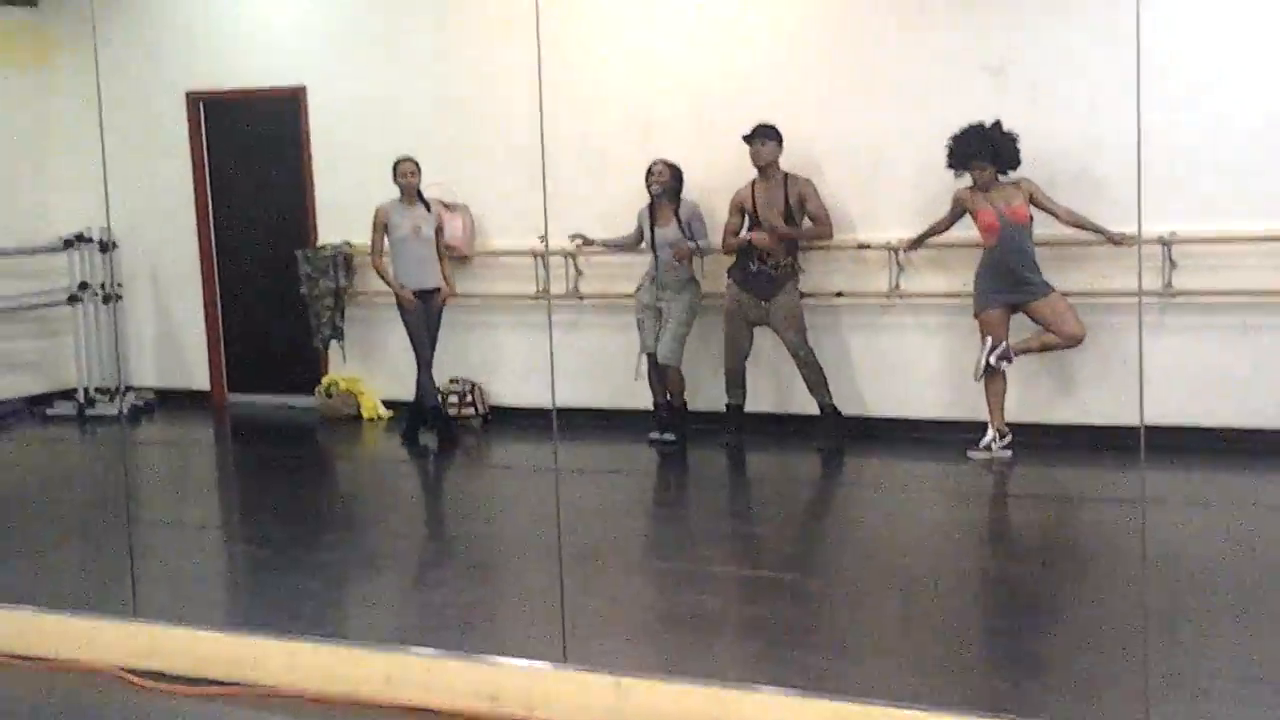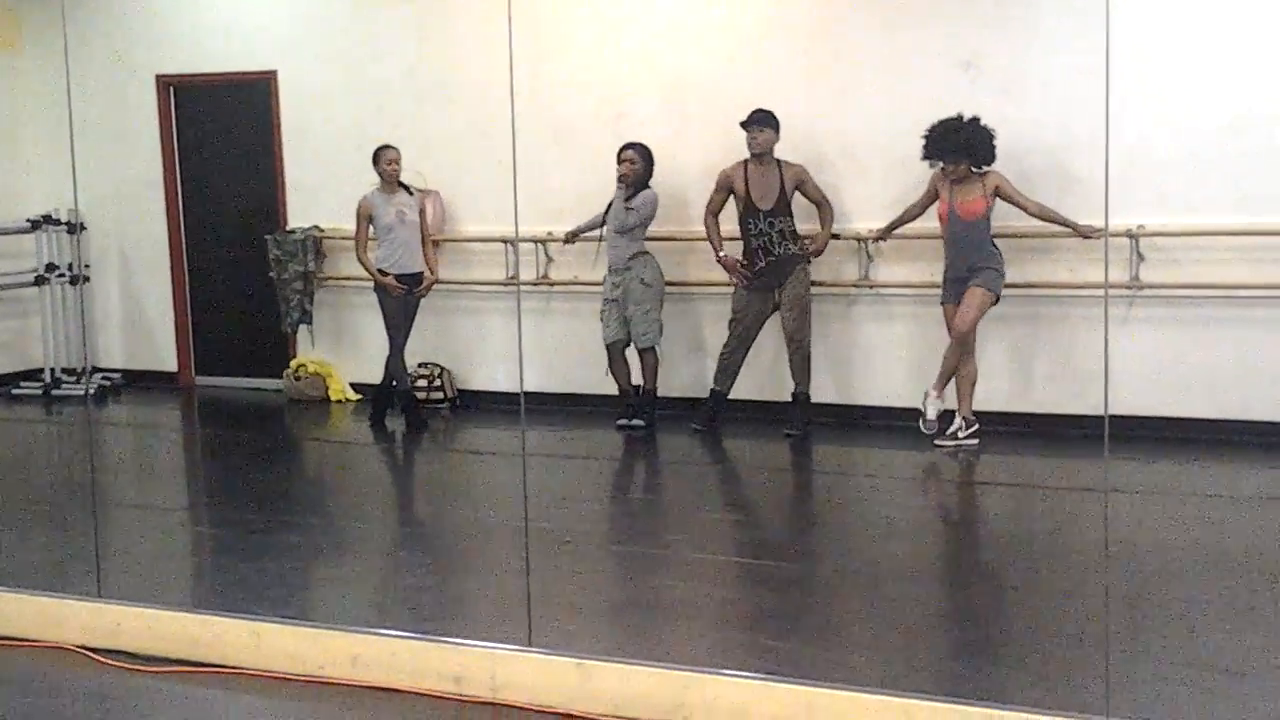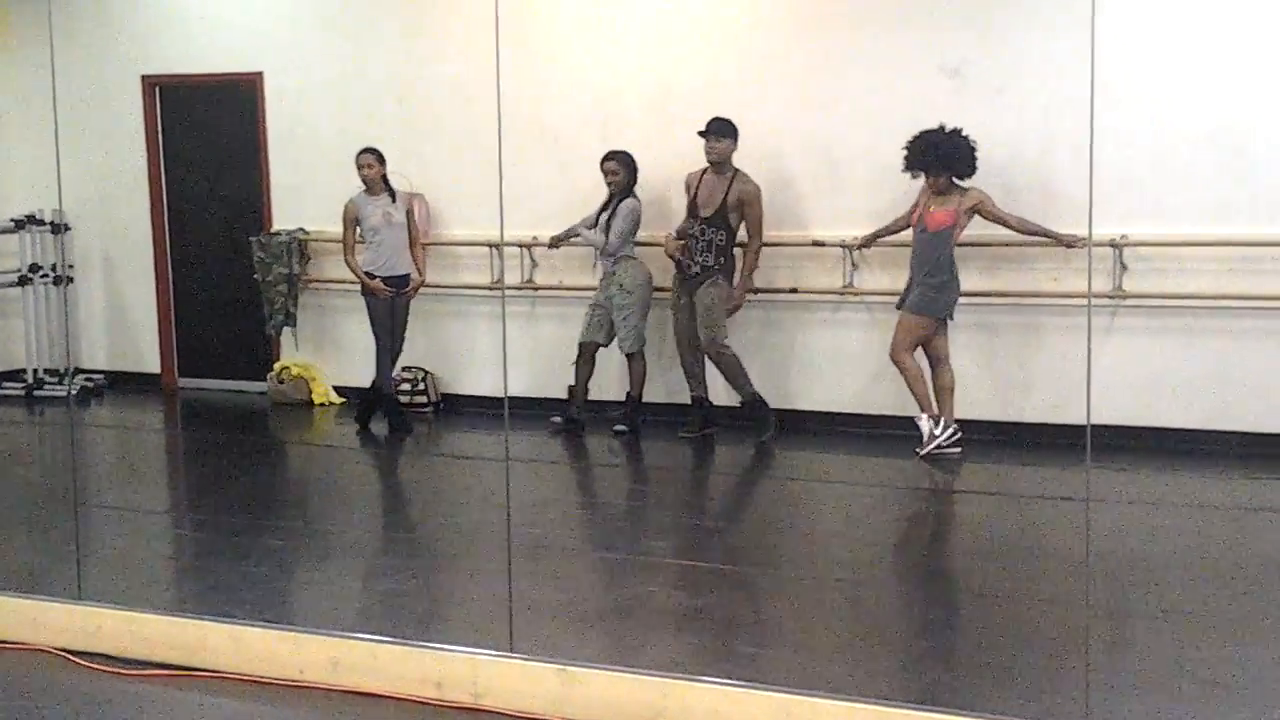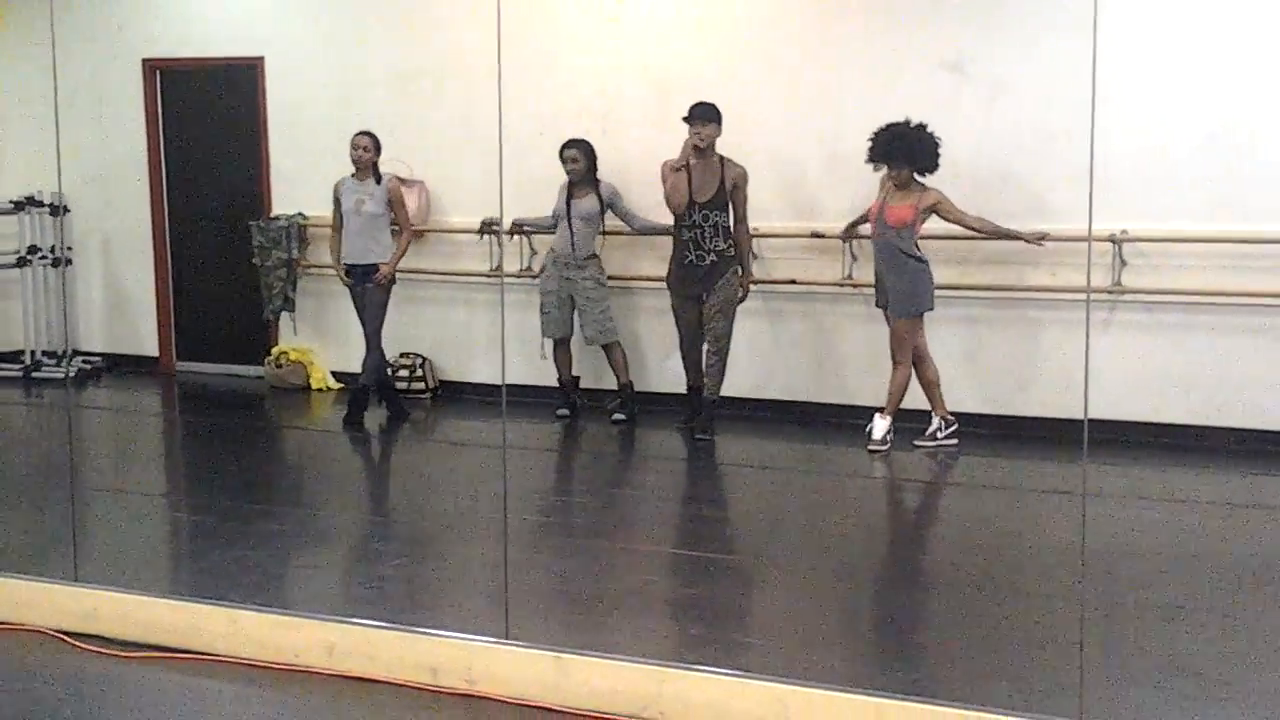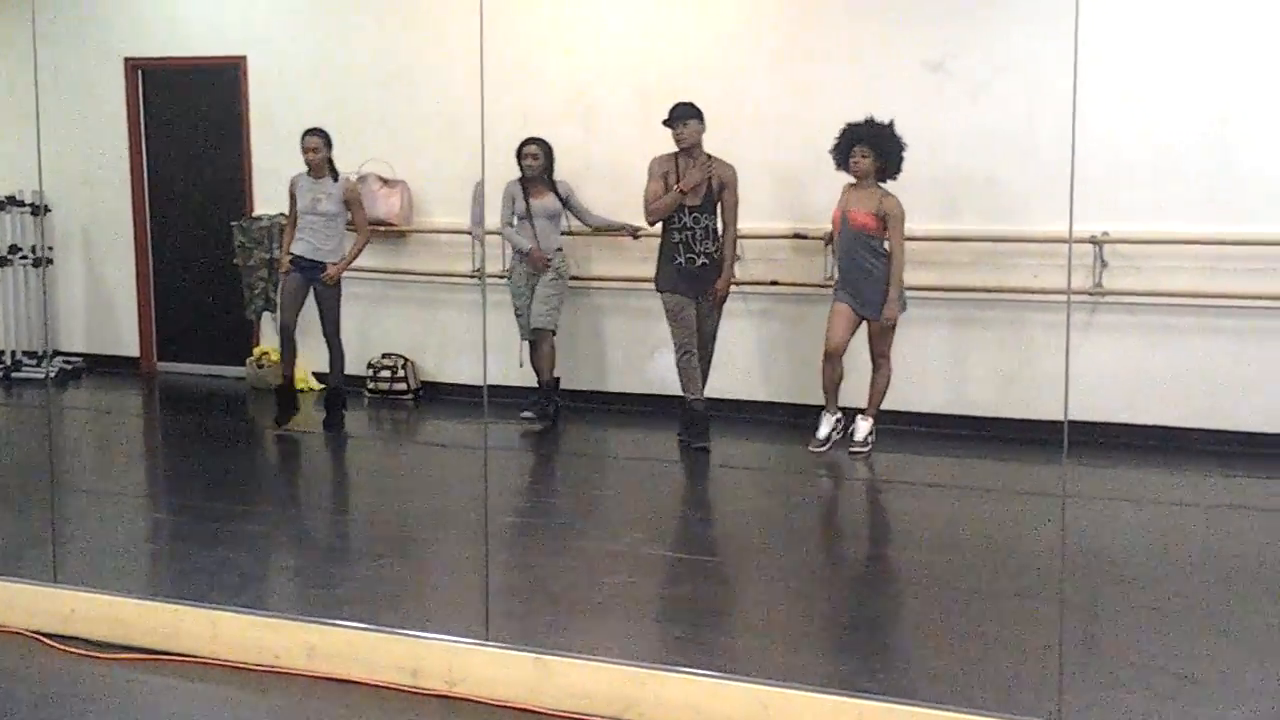
dt=1s
person 1, frame 1
left shoulder: (1023, 188)
right shoulder: (966, 197)
left elbow: (1063, 214)
right elbow: (945, 223)
left wrist: (1106, 233)
right wrist: (918, 241)
left hip: (1029, 280)
right hip: (993, 284)
left knee: (1074, 333)
right knee: (993, 362)
left ankle: (1009, 351)
right ankle: (998, 434)
person 1, frame 2
left shoulder: (990, 181)
right shoulder: (940, 180)
left elbow: (1030, 207)
right elbow: (918, 208)
left wrist: (1075, 227)
right wrist: (887, 229)
left hip: (985, 268)
right hip: (954, 273)
left knee: (961, 328)
right knee: (963, 346)
left ankle: (935, 394)
right ankle: (965, 422)
person 1, frame 3
left shoulder: (970, 198)
right shoulder: (927, 192)
left elbow: (1010, 221)
right elbow: (907, 219)
left wrist: (1057, 236)
right wrist: (872, 237)
left hip: (937, 286)
right hip: (921, 284)
left knee: (900, 351)
right knee: (938, 359)
left ankle: (932, 421)
right ankle: (947, 429)
person 1, frame 4
left shoulder: (928, 197)
right shoulder: (885, 184)
left elbow: (970, 222)
left wrist: (1019, 235)
right wrist: (853, 226)
left hip: (909, 281)
right hip: (887, 281)
left knee: (902, 357)
right knee: (918, 354)
left ankle: (884, 422)
right ankle: (943, 422)
person 1, frame 5
left shoulder: (888, 203)
right shoulder: (847, 192)
left elbow: (897, 254)
left wrist: (893, 300)
right wrist: (835, 235)
left hip: (879, 288)
right hip: (848, 287)
left knee: (880, 359)
right knee: (832, 349)
left ankle: (866, 423)
right ankle: (831, 416)
person 2, frame 1
left shoulder: (800, 187)
right shoulder: (742, 196)
left elbow: (826, 230)
right elbow: (727, 244)
left wrist: (786, 231)
right wrist: (752, 238)
left hip: (781, 284)
right hip: (742, 284)
left knee: (800, 350)
right knee: (735, 354)
left ankle: (829, 414)
right ankle: (735, 416)
person 2, frame 2
left shoulder: (794, 173)
right shoulder: (731, 176)
left elbow: (823, 204)
right elbow: (710, 215)
left wrist: (825, 236)
right wrist: (721, 255)
left hip: (793, 267)
right hip: (752, 270)
left knee: (797, 336)
right knee: (737, 339)
left ankle: (800, 405)
right ankle: (715, 402)
person 2, frame 3
left shoulder: (745, 188)
right shoulder: (693, 180)
left elbow: (755, 239)
left wrist: (743, 286)
right wrist: (673, 236)
left hip: (716, 275)
right hip: (685, 274)
left knee: (711, 342)
right knee: (686, 346)
left ankle: (756, 405)
right ankle: (701, 411)
person 2, frame 4
left shoulder: (735, 172)
right shoulder: (672, 167)
left elbow: (740, 224)
right elbow: (677, 206)
left wrist: (746, 270)
right wrist: (683, 161)
left hip: (722, 267)
right hip: (684, 265)
left knee: (717, 340)
right knee: (689, 339)
left ankle: (708, 409)
right ankle: (695, 398)
person 2, frame 5
left shoulder: (723, 172)
right shoulder: (661, 166)
left elbow: (729, 226)
right elbow: (652, 214)
left wrist: (727, 272)
right wrist: (686, 185)
left hip: (710, 268)
right hip: (674, 268)
left knee: (704, 344)
right knee: (685, 344)
left ankle: (691, 414)
right ankle: (697, 418)
person 3, frame 1
left shoulder: (432, 211)
right shoulder: (386, 212)
right elbow: (376, 258)
left wrist: (449, 284)
right wrist: (397, 289)
left hip: (434, 292)
right hip: (409, 293)
left knee: (426, 360)
right knee: (424, 360)
left ankle: (413, 424)
right ankle: (440, 422)
person 3, frame 2
left shoulder: (416, 198)
right shoulder: (369, 203)
left elbow: (426, 241)
right elbow: (361, 250)
left wrist: (433, 273)
right wrist: (380, 278)
left hip: (415, 278)
right hip: (389, 280)
left knee: (399, 344)
right knee: (397, 343)
left ankle: (381, 403)
right ankle: (410, 407)
person 3, frame 3
left shoulder: (404, 200)
right shoulder: (354, 206)
left elbow: (415, 242)
right elbow: (349, 253)
left wrist: (420, 274)
right wrist: (366, 281)
left hip: (402, 280)
right hip: (376, 282)
left knee: (395, 346)
right knee: (385, 345)
left ankle: (371, 399)
right ankle: (393, 410)
person 3, frame 4
left shoulder: (388, 187)
right shoulder: (341, 187)
left elbow: (406, 232)
right elbow: (336, 231)
left wrist: (391, 265)
right wrist: (337, 263)
left hip: (378, 271)
right hip: (353, 270)
left knee: (372, 336)
right knee: (371, 337)
left ankle: (358, 402)
right ankle: (392, 400)
person 3, frame 5
left shoulder: (345, 187)
right shoulder: (296, 183)
left elbow: (363, 233)
left wrist: (341, 266)
right wrist: (284, 255)
left hip: (326, 268)
right hip: (298, 262)
left knee: (331, 336)
right knee: (286, 326)
left ankle: (335, 405)
right ankle: (287, 392)
person 4, frame 1
left shoulder: (688, 209)
right shoulder: (645, 213)
left elbow: (706, 245)
right elbow: (633, 241)
left wrist: (690, 248)
right wrist: (595, 242)
left hip: (681, 292)
right hip: (651, 289)
left knee: (667, 358)
right knee: (652, 357)
left ankle: (678, 420)
right ankle: (662, 417)
person 4, frame 2
left shoulder: (648, 196)
right shoulder: (626, 193)
left elbow: (619, 223)
right elbow: (606, 217)
left wrist: (621, 187)
right wrist: (578, 230)
left hip: (639, 272)
right hip: (615, 275)
left knee: (644, 343)
right knee: (613, 344)
left ankle: (647, 406)
right ankle: (629, 403)
person 4, frame 3
left shoulder: (630, 205)
right shoulder: (613, 200)
left elbow: (609, 245)
right elbow: (593, 220)
left wrist: (581, 233)
right wrist: (563, 234)
left hip: (628, 277)
right hip: (609, 279)
left knee: (632, 347)
right knee: (586, 344)
left ankle: (632, 411)
right ankle: (575, 409)
person 4, frame 4
left shoulder: (605, 190)
right shoulder: (564, 189)
left elbow: (634, 222)
left wrist: (668, 228)
right wrist: (523, 222)
left hip: (587, 270)
right hip: (554, 267)
left knee: (605, 334)
right knee: (560, 334)
left ankle: (626, 394)
right ankle: (568, 393)
person 4, frame 5
left shoulder: (560, 188)
right shoulder: (513, 188)
left elbow: (588, 219)
right elbow: (506, 228)
left wrist: (622, 226)
right wrist: (529, 248)
left hip: (553, 265)
right hip: (522, 266)
left knee: (542, 327)
right knee: (532, 333)
left ankle: (546, 393)
right ankle: (547, 393)
